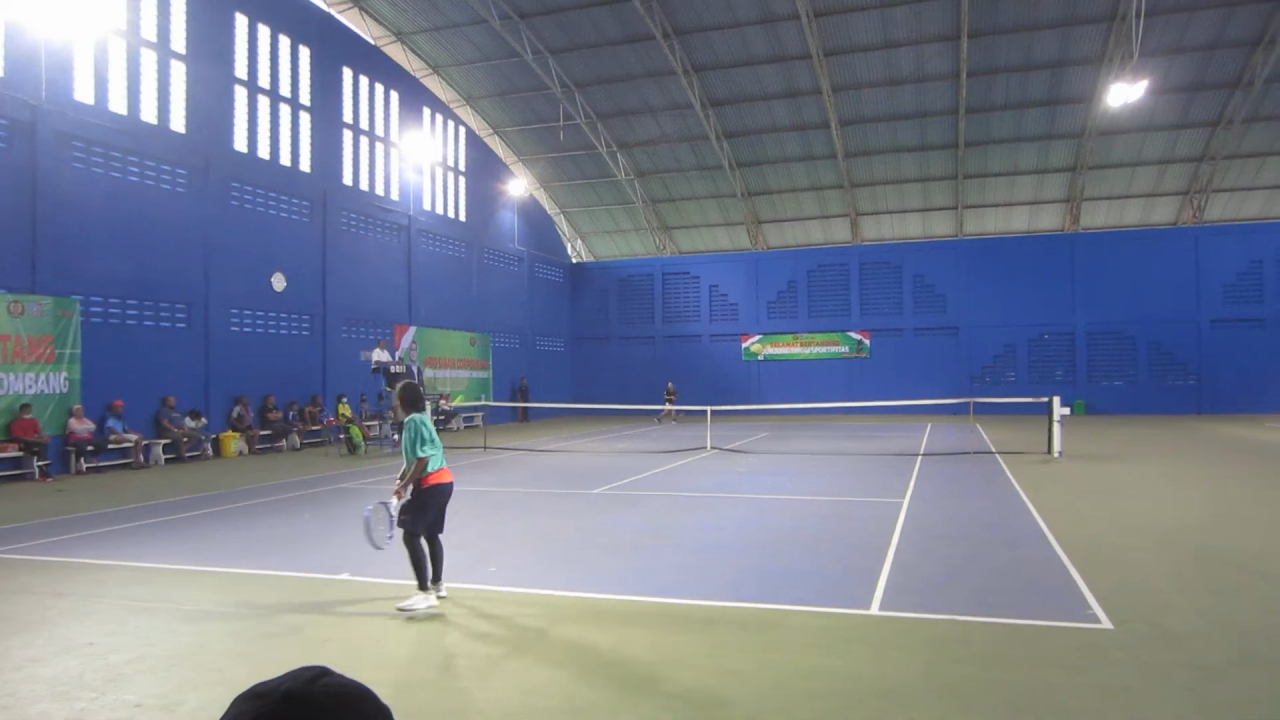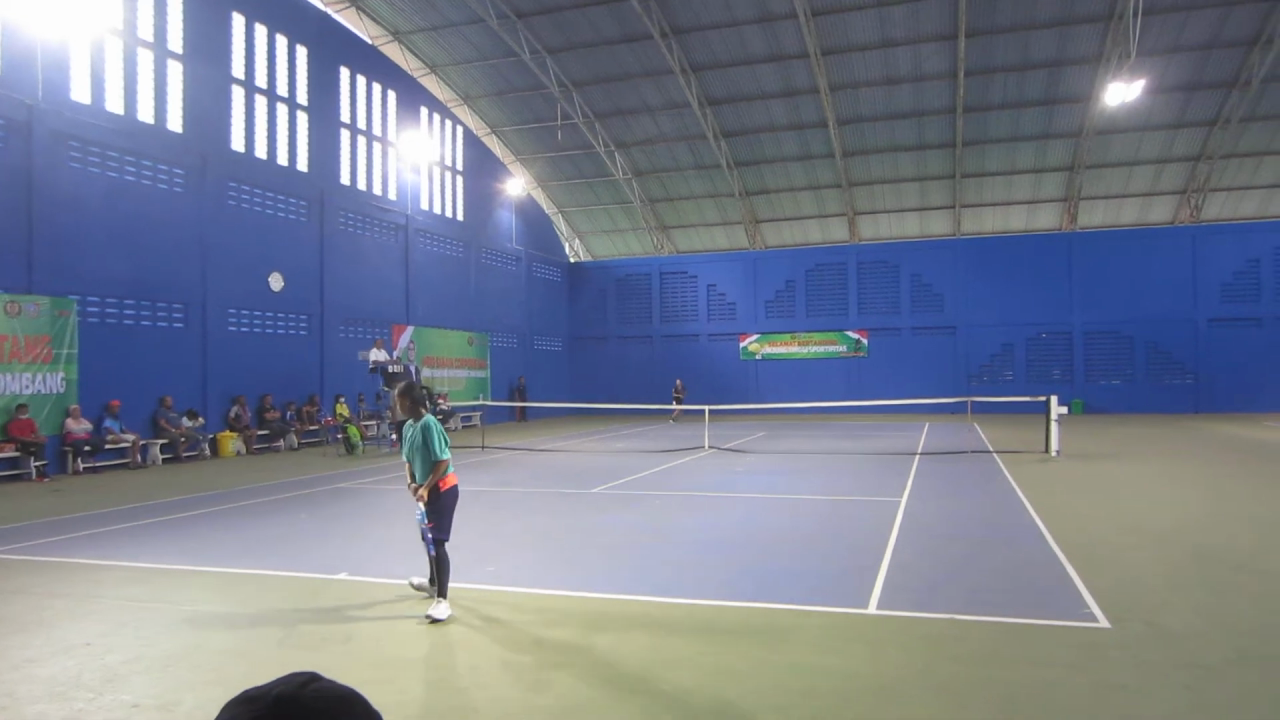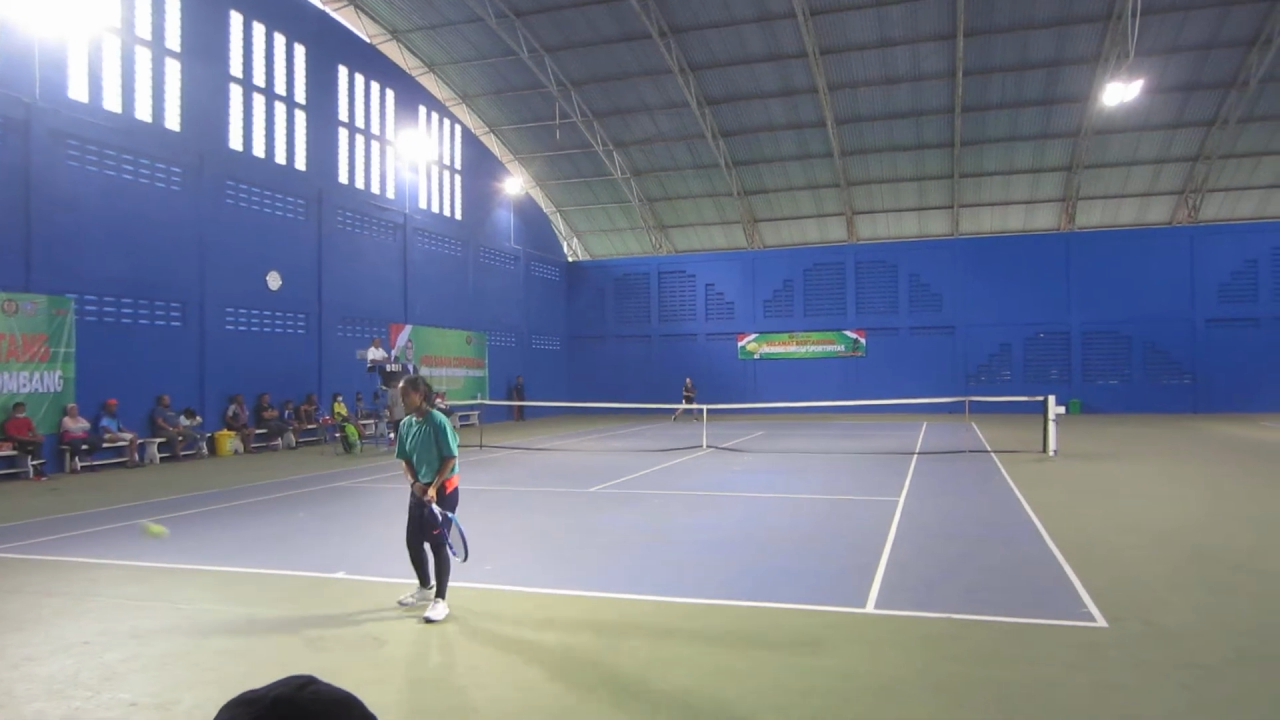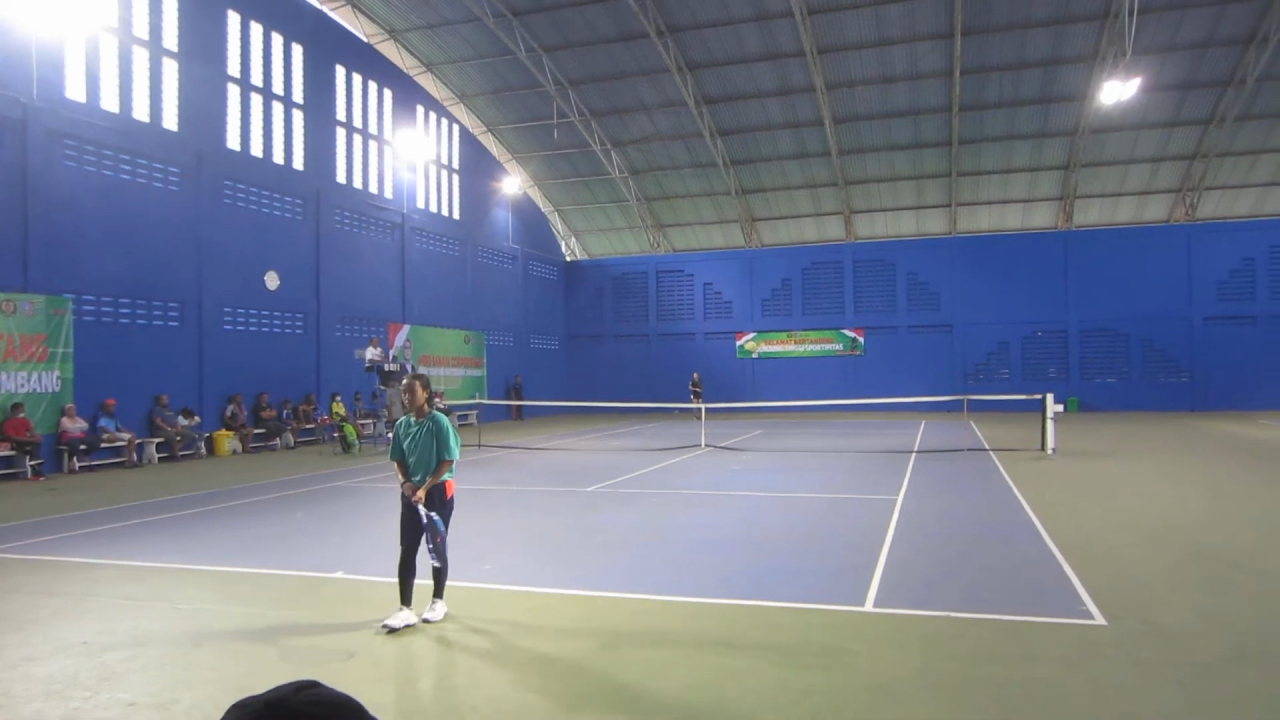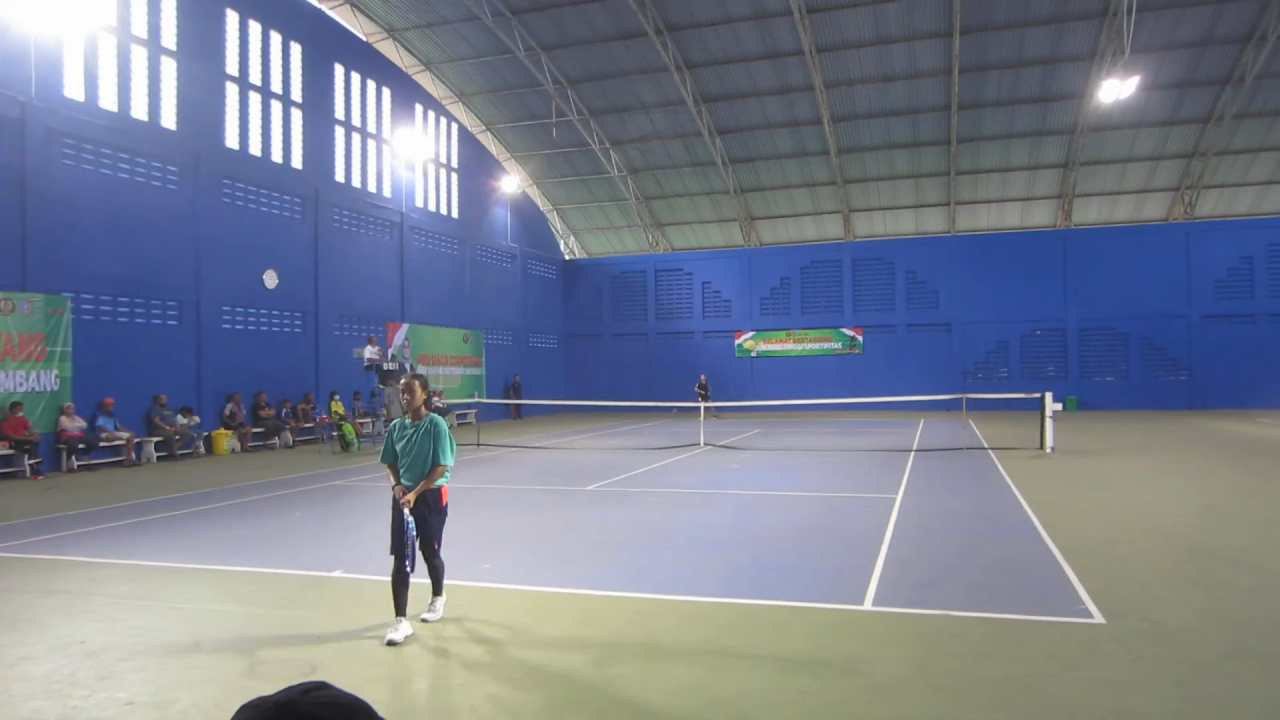
dt=0.2s
person 1, frame 1
left shoulder: (413, 421)
right shoulder: (419, 419)
left elbow: (421, 460)
left wrist: (404, 484)
right wrist: (401, 479)
left hip: (431, 484)
right hip: (440, 482)
left knee: (411, 535)
right knee: (429, 534)
left ankle: (425, 593)
right ankle: (436, 585)
person 1, frame 2
left shoulder: (428, 425)
right shoulder: (409, 427)
left elbow: (443, 461)
right elbow: (410, 460)
left wrist: (426, 488)
right wrist: (413, 484)
left hip: (442, 489)
right hip: (426, 489)
left knee: (436, 541)
right knee: (430, 538)
left ankle: (442, 601)
right ankle: (434, 582)
person 1, frame 3
left shoulder: (438, 421)
right shoulder: (405, 425)
left elbow: (451, 458)
right elbow: (406, 460)
left wrist: (434, 487)
right wrist: (415, 483)
left hip: (443, 489)
right hip: (419, 490)
left knee: (438, 544)
right knee: (412, 541)
left ankle: (440, 601)
right ankle: (425, 587)
person 1, frame 4
left shoulder: (439, 422)
right shoulder: (402, 425)
left elbow: (448, 461)
right elbow: (399, 460)
left wrist: (424, 489)
right wrist: (405, 483)
left hip: (438, 492)
right hip: (411, 493)
left knee: (436, 548)
right knee: (407, 550)
left ankle: (438, 601)
right ankle: (405, 610)
person 1, frame 5
left shoulder: (437, 425)
right shoulder: (396, 427)
left elbow: (441, 466)
right elbow: (391, 463)
left wrist: (415, 493)
right wrist: (397, 485)
left hip: (431, 496)
right hip: (403, 497)
left knee: (430, 554)
right knee: (401, 558)
left ankle: (438, 597)
right ankle: (401, 620)
